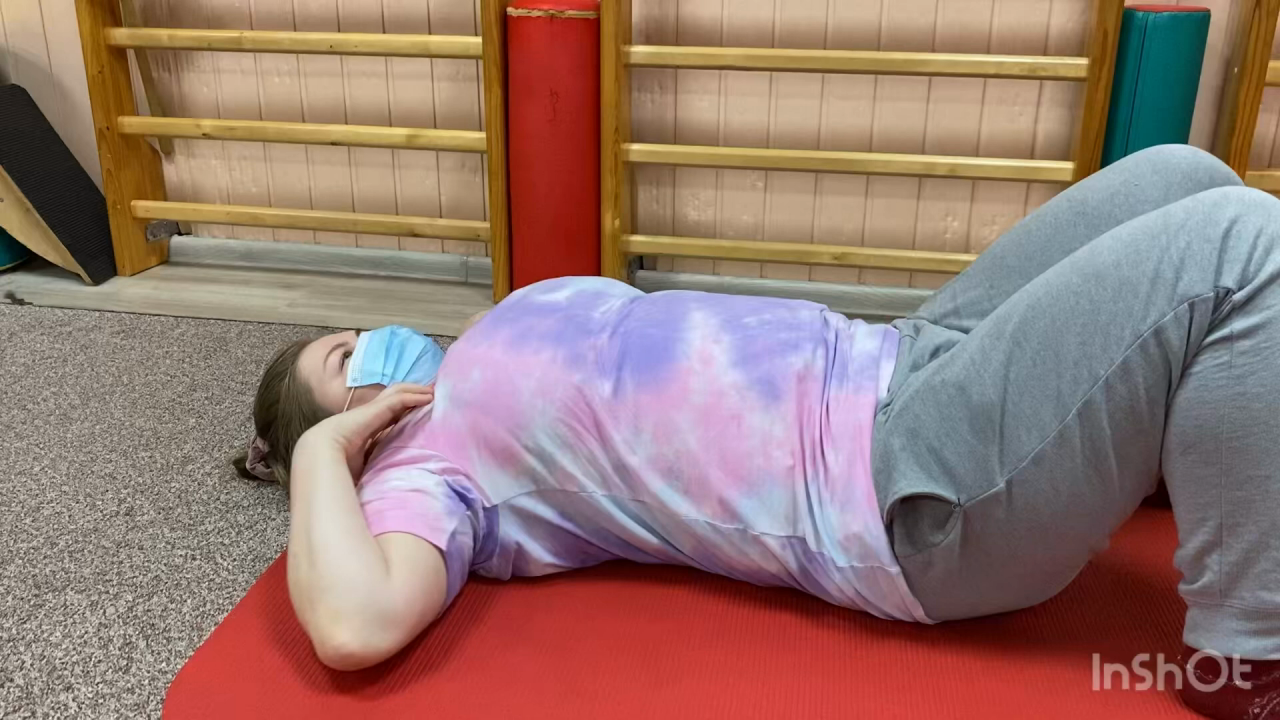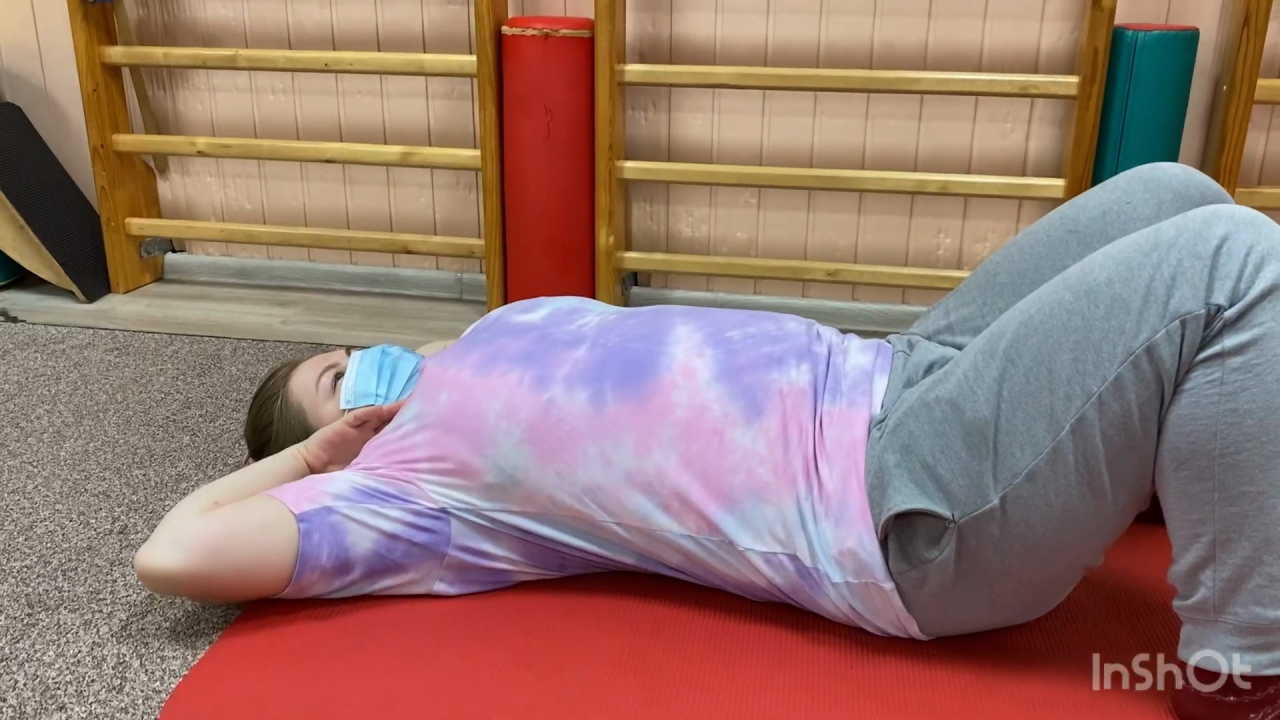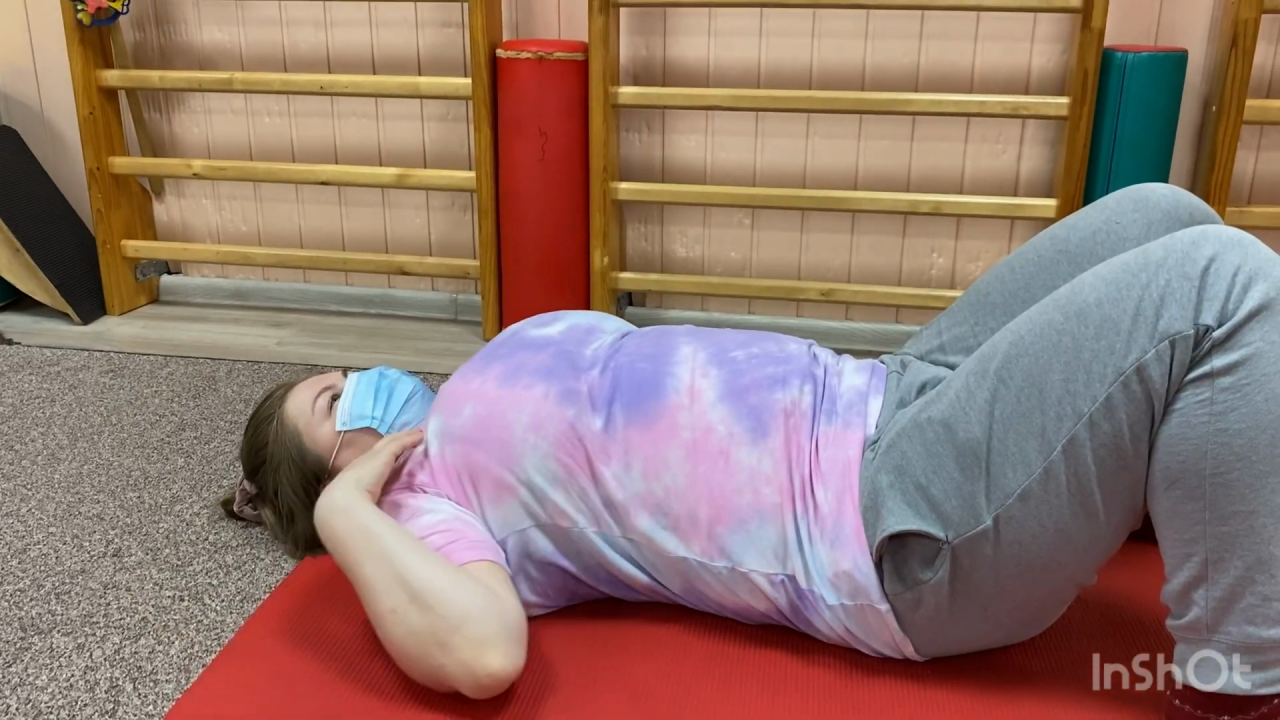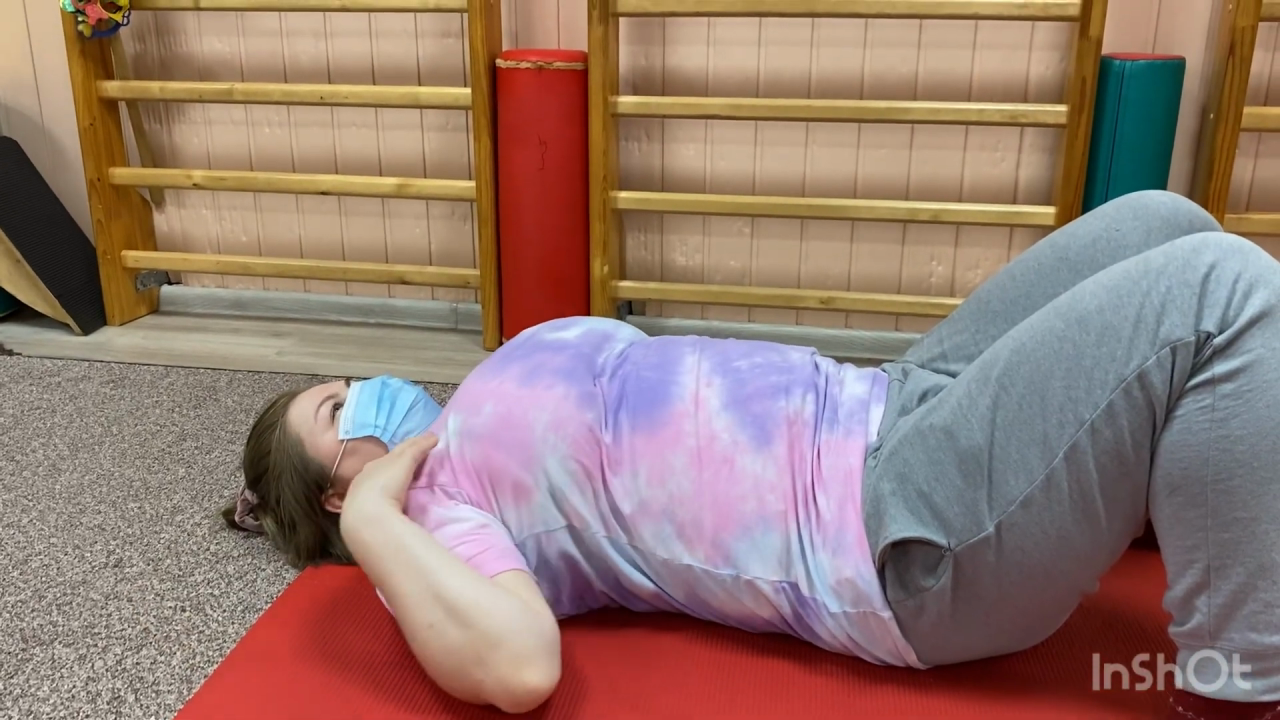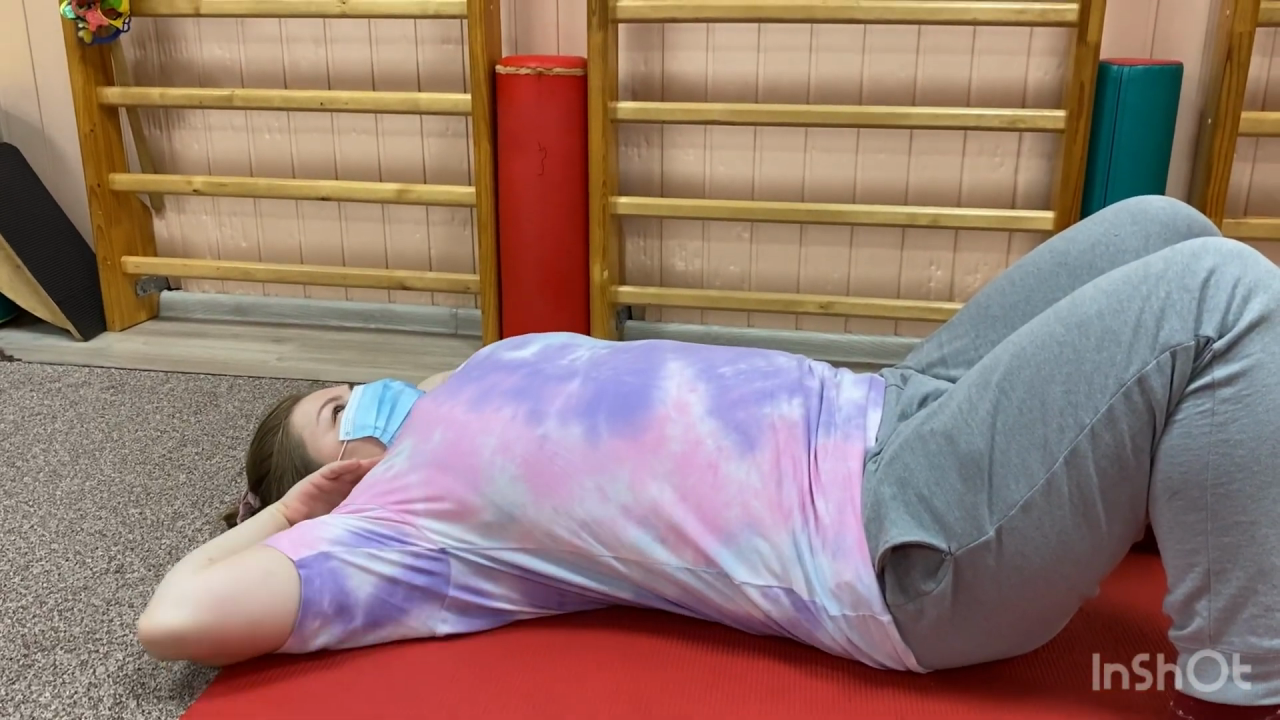
dt=1s
person 1, frame 1
left shoulder: (487, 355)
right shoulder: (429, 469)
right elbow: (353, 627)
right wrist: (320, 448)
left hip: (905, 368)
right hip: (927, 496)
left knee: (1187, 183)
person 1, frame 2
left shoulder: (486, 358)
right shoulder: (410, 483)
right elbow: (173, 555)
right wrist: (300, 455)
left hip: (897, 383)
right hip: (914, 508)
left knee: (1173, 197)
person 1, frame 3
left shoulder: (471, 416)
right shoulder: (419, 506)
right wrist: (343, 510)
left hip: (886, 404)
right hip: (909, 527)
left knee: (1160, 218)
person 1, frame 4
left shoulder: (478, 422)
right shoulder: (433, 515)
right wrist: (359, 520)
left hip: (890, 412)
right hip: (913, 536)
left knee: (1159, 225)
person 1, frame 5
left shoulder: (480, 392)
right shoulder: (404, 517)
right elbow: (176, 619)
right wrist: (280, 509)
left hip: (890, 418)
right hip: (911, 542)
left knee: (1162, 232)
